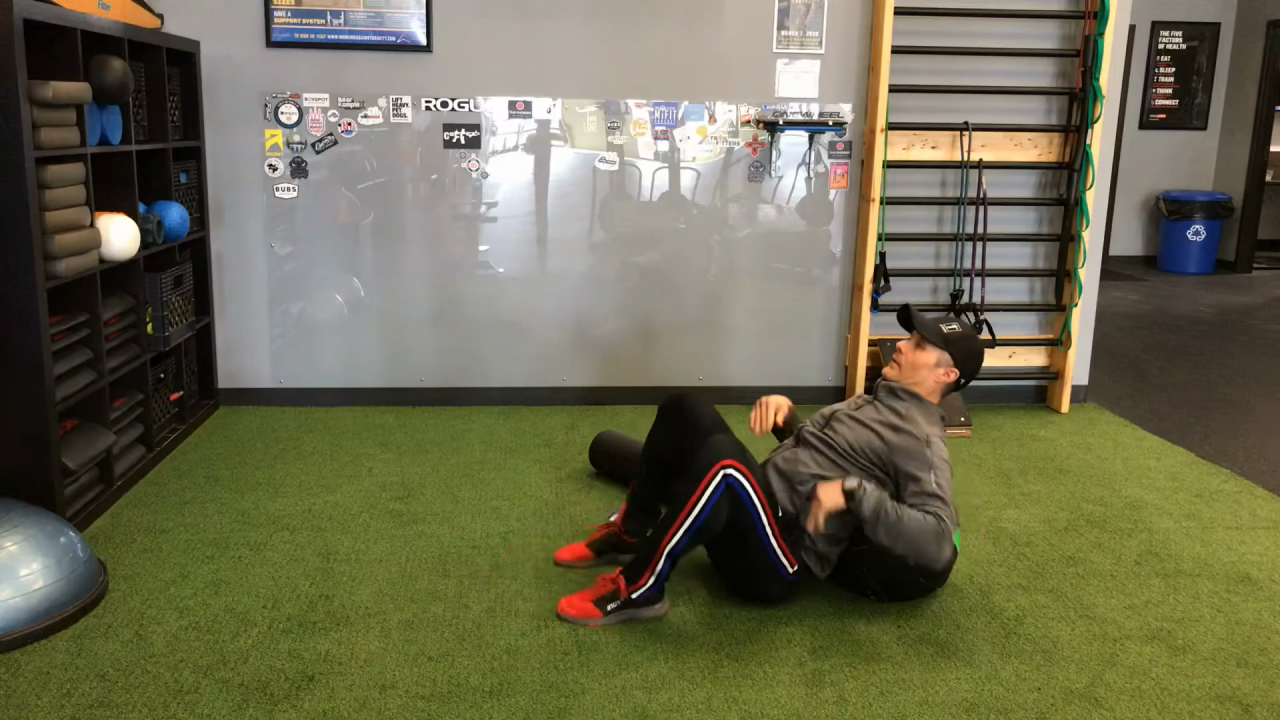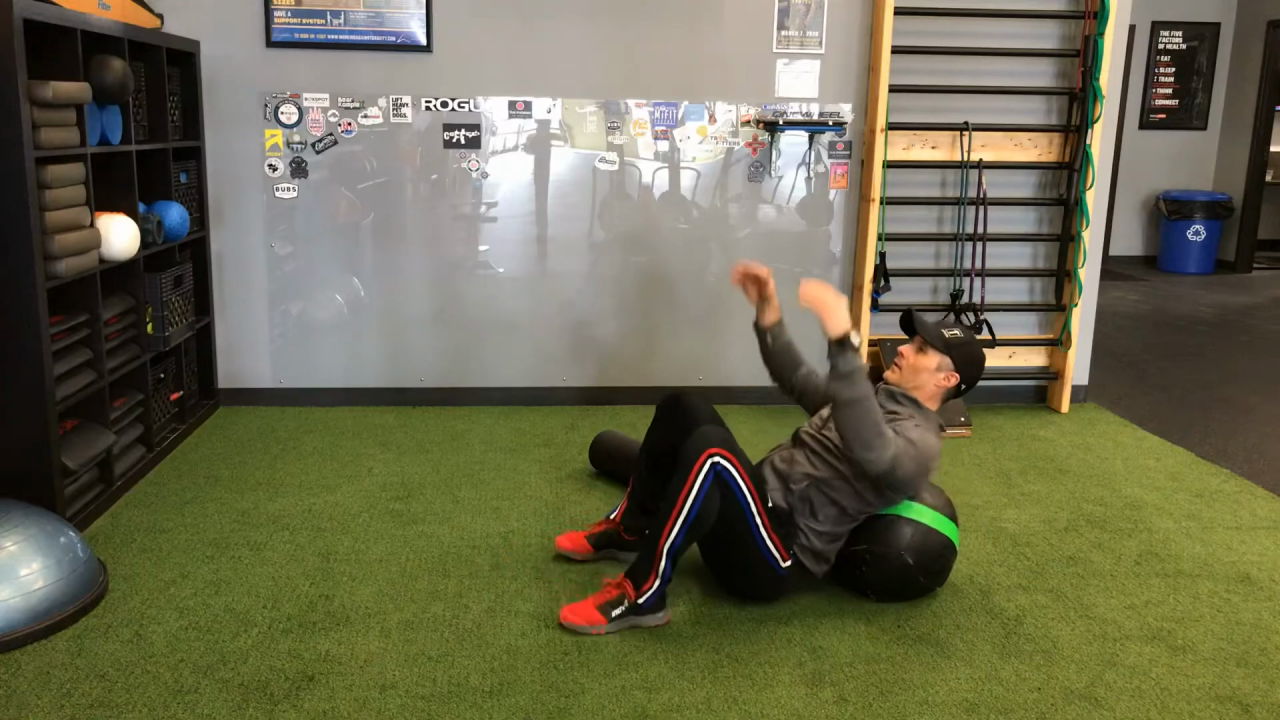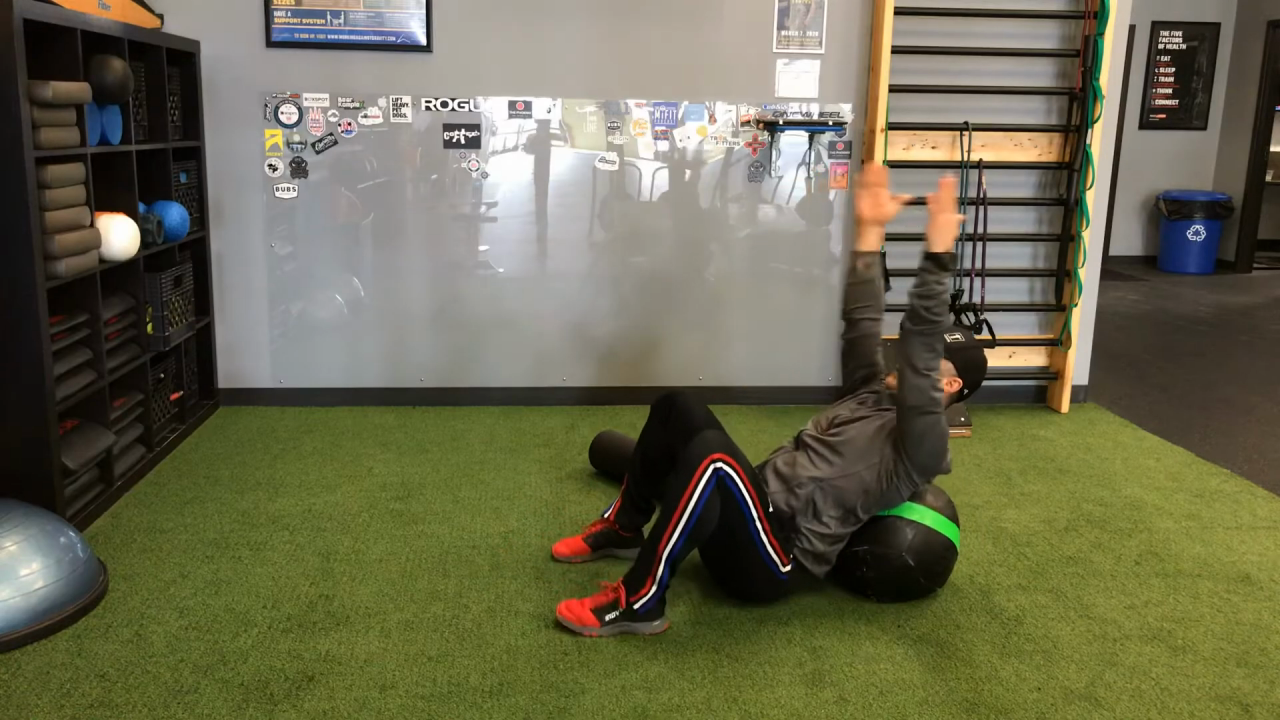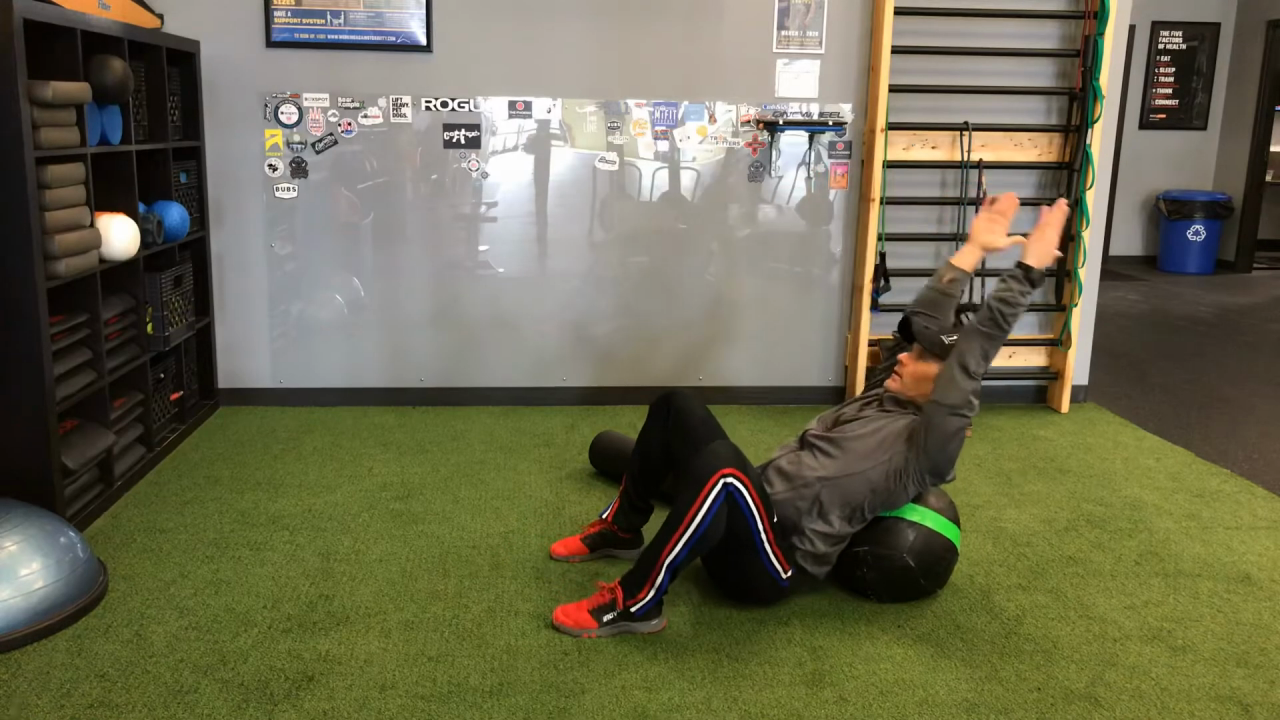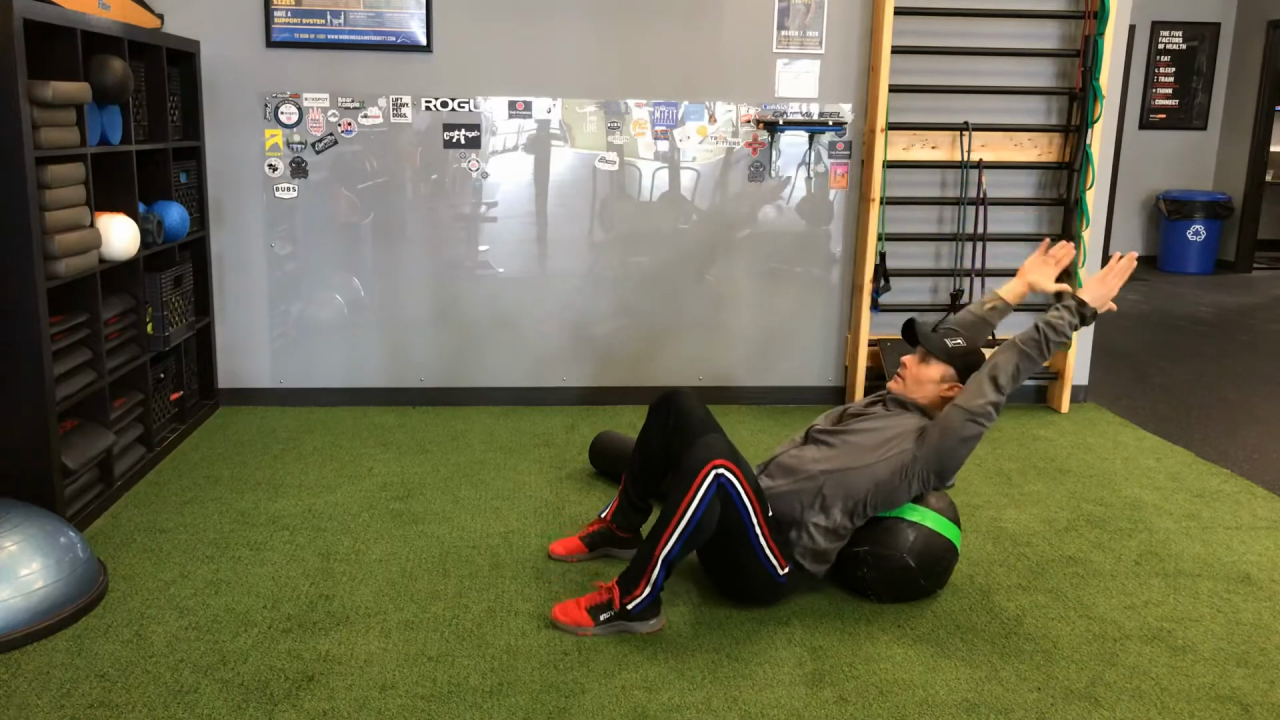
dt=0.4s
person 1, frame 1
left shoulder: (920, 442)
right shoulder: (877, 400)
left elbow: (937, 544)
left wrist: (854, 492)
right wrist: (785, 408)
left hip: (776, 559)
right hip: (753, 510)
left knee: (722, 454)
right knee: (685, 411)
left ankle: (637, 589)
right ankle: (629, 533)
person 1, frame 2
left shoulder: (918, 442)
right shoulder: (877, 399)
left elbow: (869, 450)
right elbow: (794, 380)
left wrist: (844, 338)
right wrist: (768, 310)
left hip: (769, 557)
right hip: (751, 510)
left knee: (708, 447)
right knee: (683, 407)
left ankle: (641, 596)
right ankle: (626, 532)
person 1, frame 3
left shoulder: (921, 445)
right shoulder: (872, 395)
left elbow: (921, 361)
right elbow: (861, 321)
left wrist: (938, 255)
right wrist: (868, 232)
left hip: (768, 560)
right hip: (749, 512)
left knee: (709, 454)
right knee: (677, 408)
left ankle: (638, 603)
right ankle: (622, 530)
person 1, frame 4
left shoulder: (926, 445)
right shoulder: (889, 398)
left elbow: (970, 359)
right elbow: (923, 322)
left wrist: (1028, 269)
right wrist: (971, 250)
left hip: (767, 562)
right hip: (750, 514)
left knee: (717, 468)
right knee: (676, 408)
left ankle: (634, 604)
right ankle: (620, 530)
person 1, frame 5
left shoulder: (930, 446)
right shoulder: (890, 403)
left elbow: (999, 376)
right elbow: (950, 341)
left wrist: (1077, 306)
right wrist: (1017, 288)
left hip: (766, 559)
right hip: (747, 514)
left knee: (712, 462)
right knee: (677, 406)
left ankle: (632, 603)
right ankle: (620, 529)
